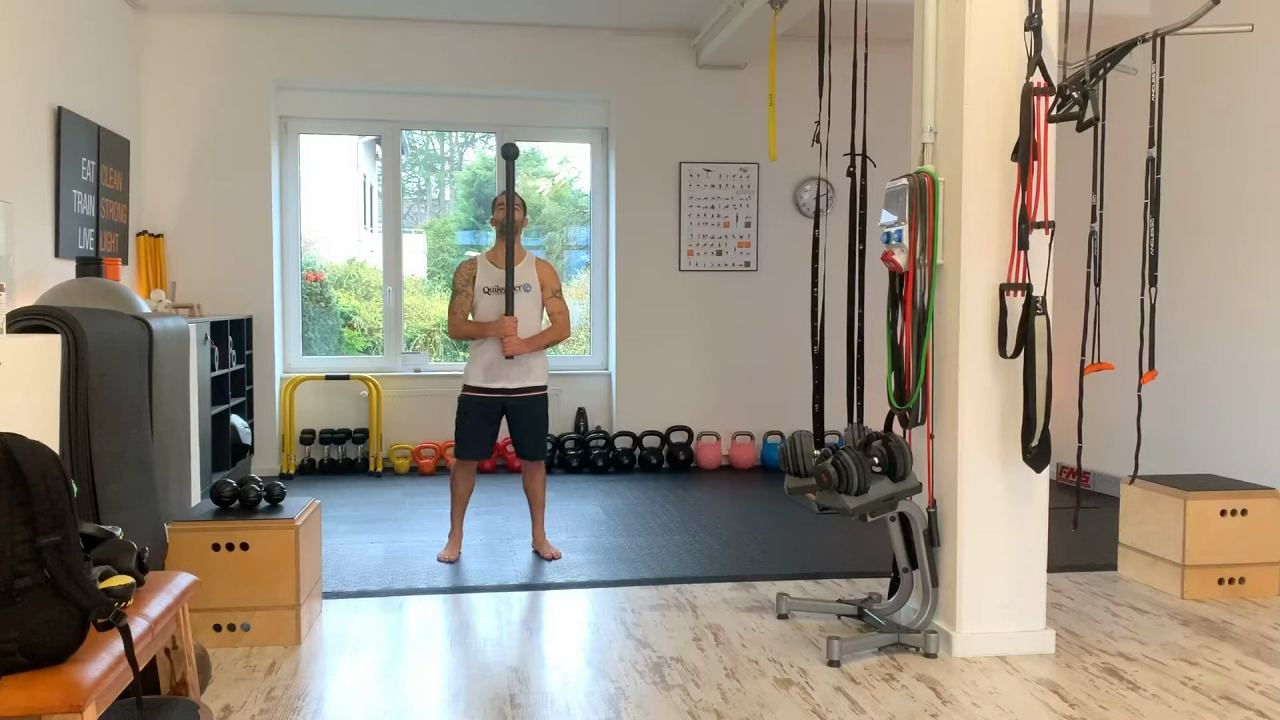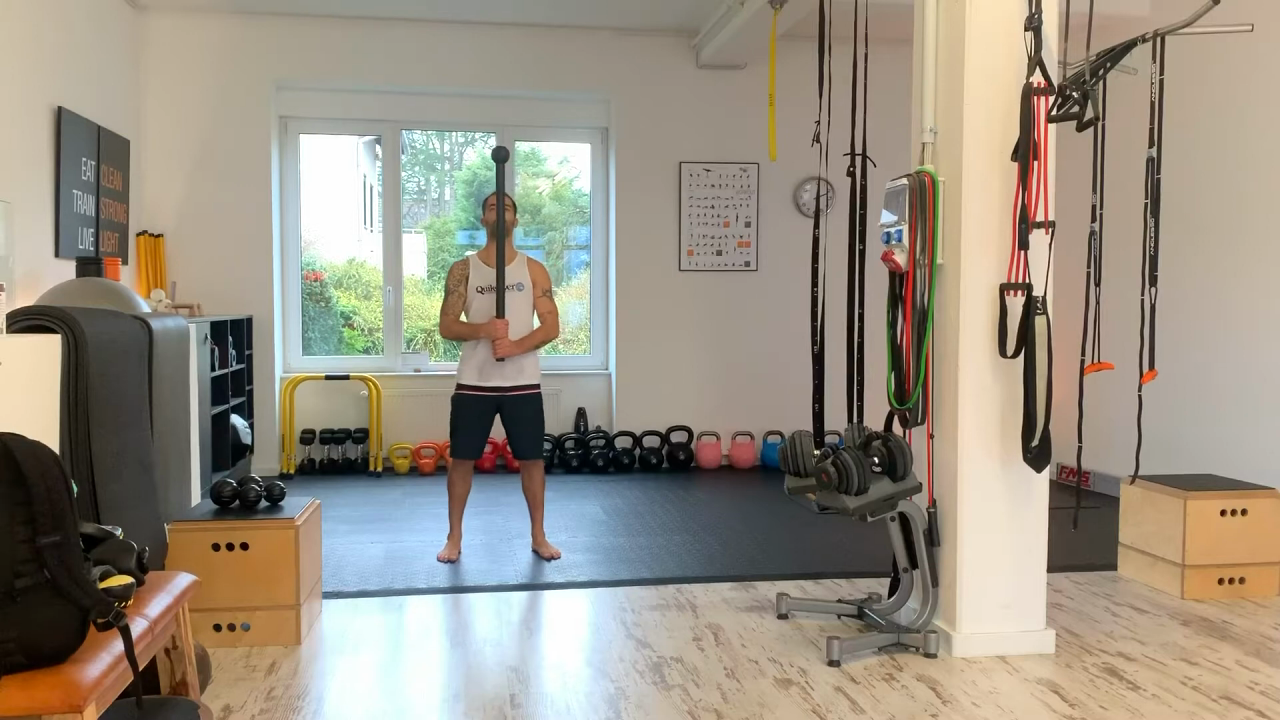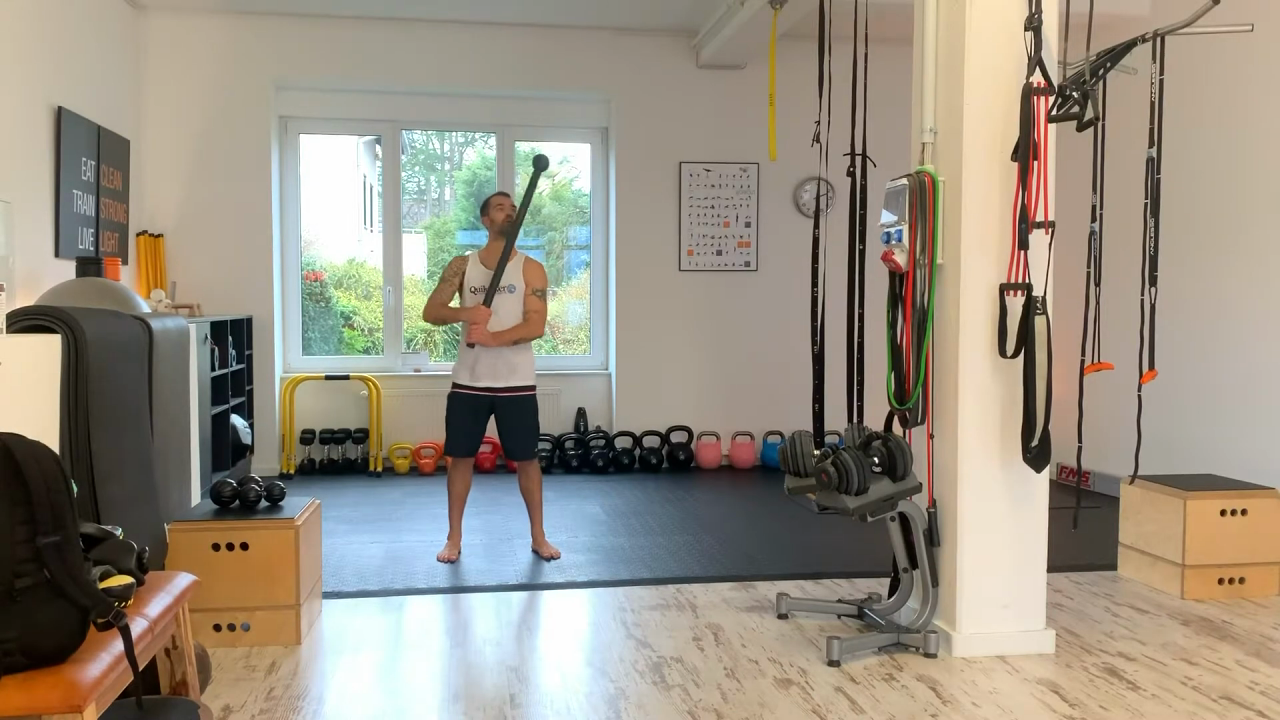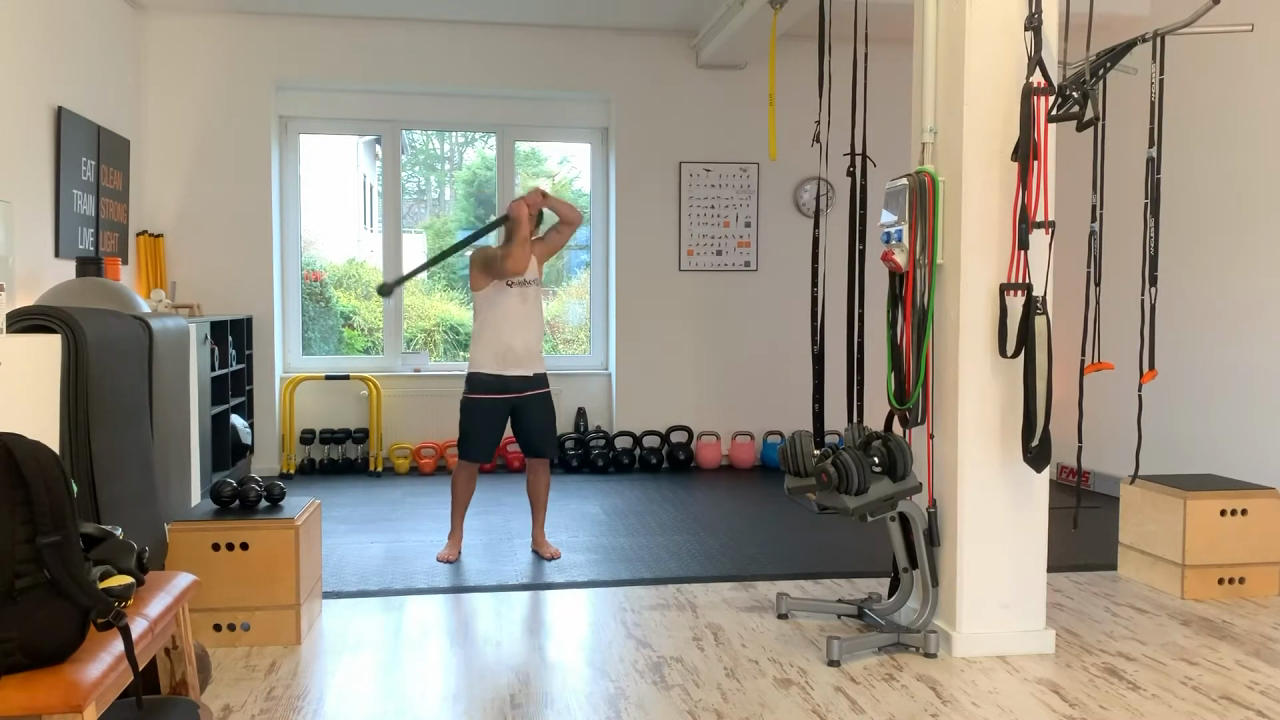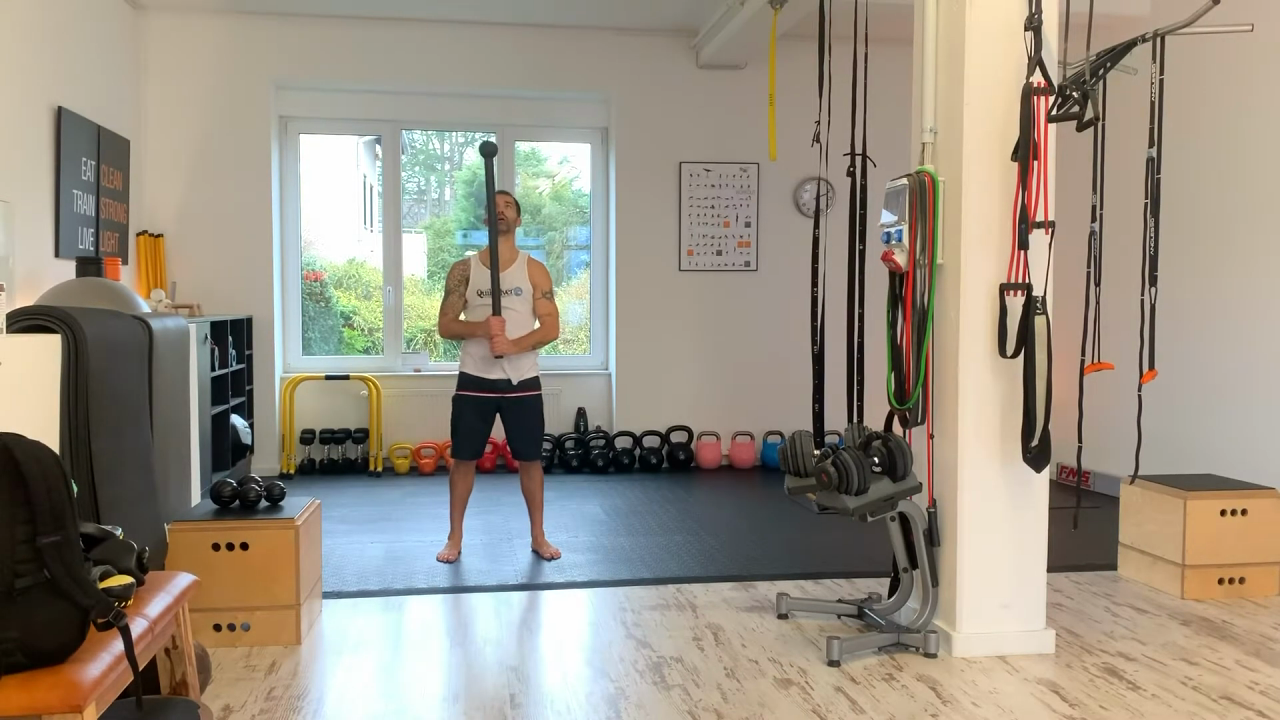
dt=1s
person 1, frame 1
left shoulder: (542, 269)
right shoulder: (470, 269)
left elbow: (562, 327)
right elbow: (454, 325)
left wrist: (527, 344)
right wrist: (492, 328)
left hip: (529, 384)
right hip: (481, 383)
left knee: (533, 460)
right knee: (466, 459)
left ankle: (539, 537)
right ankle: (455, 537)
person 1, frame 2
left shoulder: (533, 269)
right shoulder: (463, 269)
left elbow: (551, 326)
right elbow: (447, 326)
left wrist: (517, 345)
right wrist: (482, 329)
left hip: (523, 383)
right hip: (474, 382)
left knee: (531, 459)
right knee: (462, 459)
left ankle: (538, 536)
right ankle: (454, 538)
person 1, frame 3
left shoulder: (531, 269)
right shoulder: (462, 266)
left elbow: (535, 327)
right elbow: (430, 313)
left wrist: (490, 336)
right wrist: (464, 313)
left hip: (517, 383)
right hip: (469, 382)
left knee: (526, 459)
right knee: (461, 457)
left ankle: (538, 536)
right ankle: (454, 537)
person 1, frame 4
left shoulder: (536, 255)
right shoulder: (485, 257)
left elbow: (574, 219)
right elbow: (515, 266)
left wrist: (548, 200)
right wrist: (520, 221)
left hip: (532, 380)
right hip: (487, 380)
left knee: (539, 457)
right knee: (469, 460)
left ankle: (538, 535)
right ankle: (455, 536)
person 1, frame 5
left shoulder: (534, 270)
right shoulder: (463, 269)
left elbow: (551, 327)
right elbow: (446, 325)
left wrist: (514, 345)
right wrist: (481, 329)
left hip: (522, 381)
right hip: (475, 381)
left knee: (530, 459)
right knee: (464, 459)
left ankle: (538, 536)
right ankle: (455, 537)
